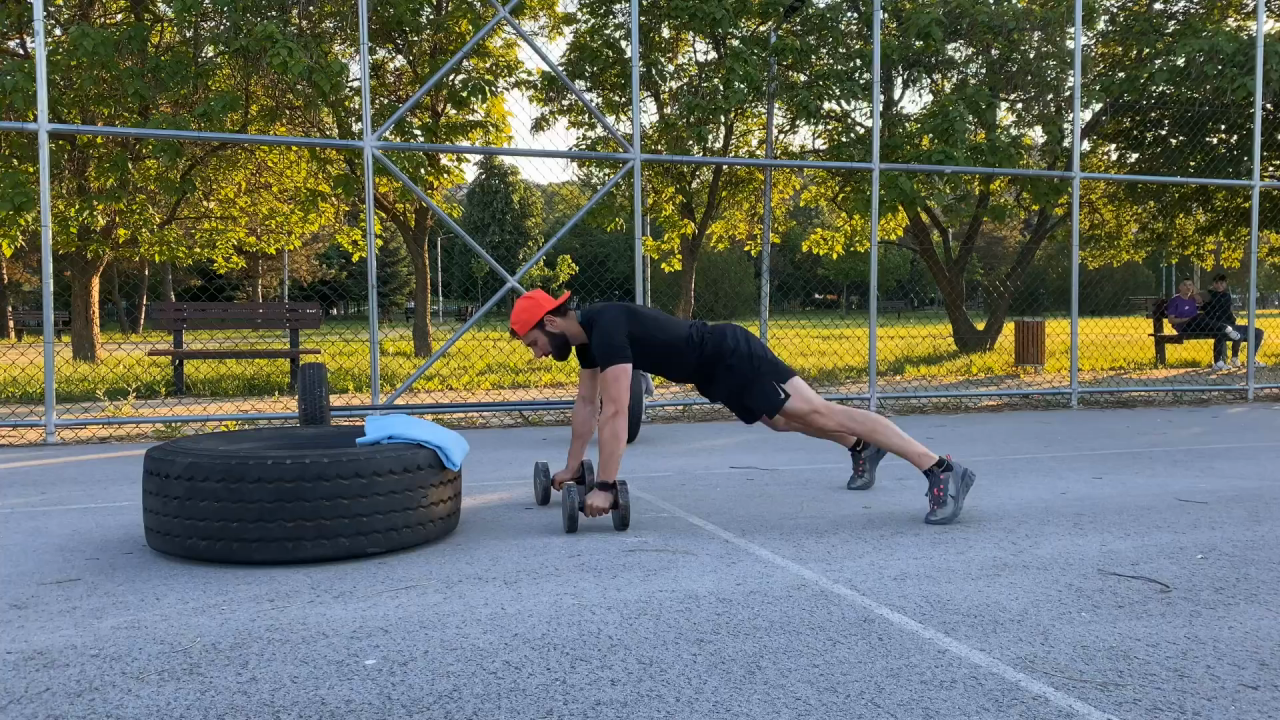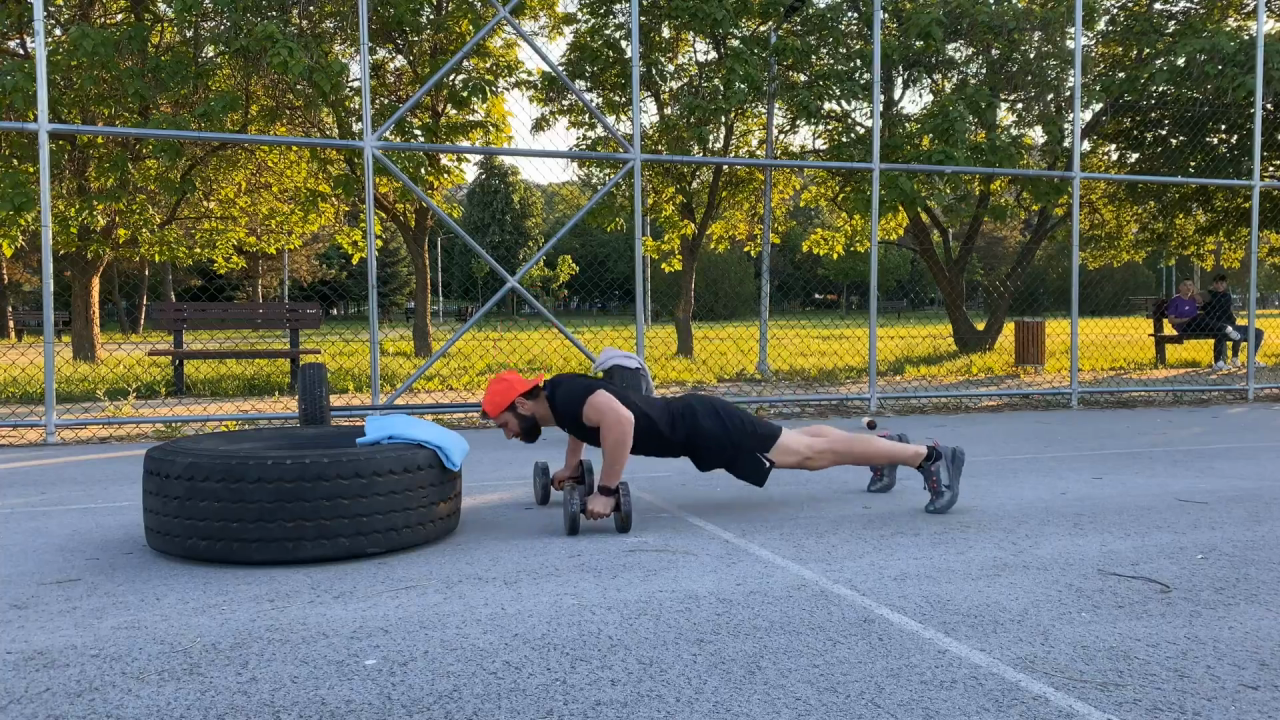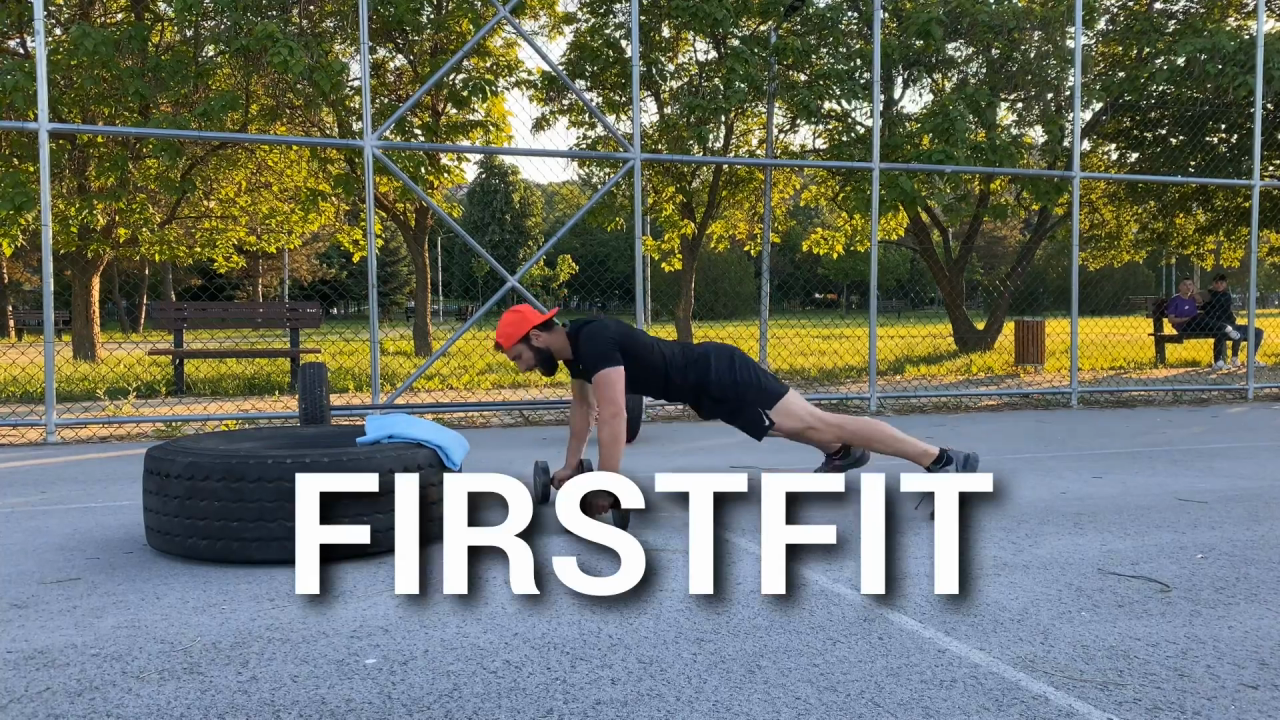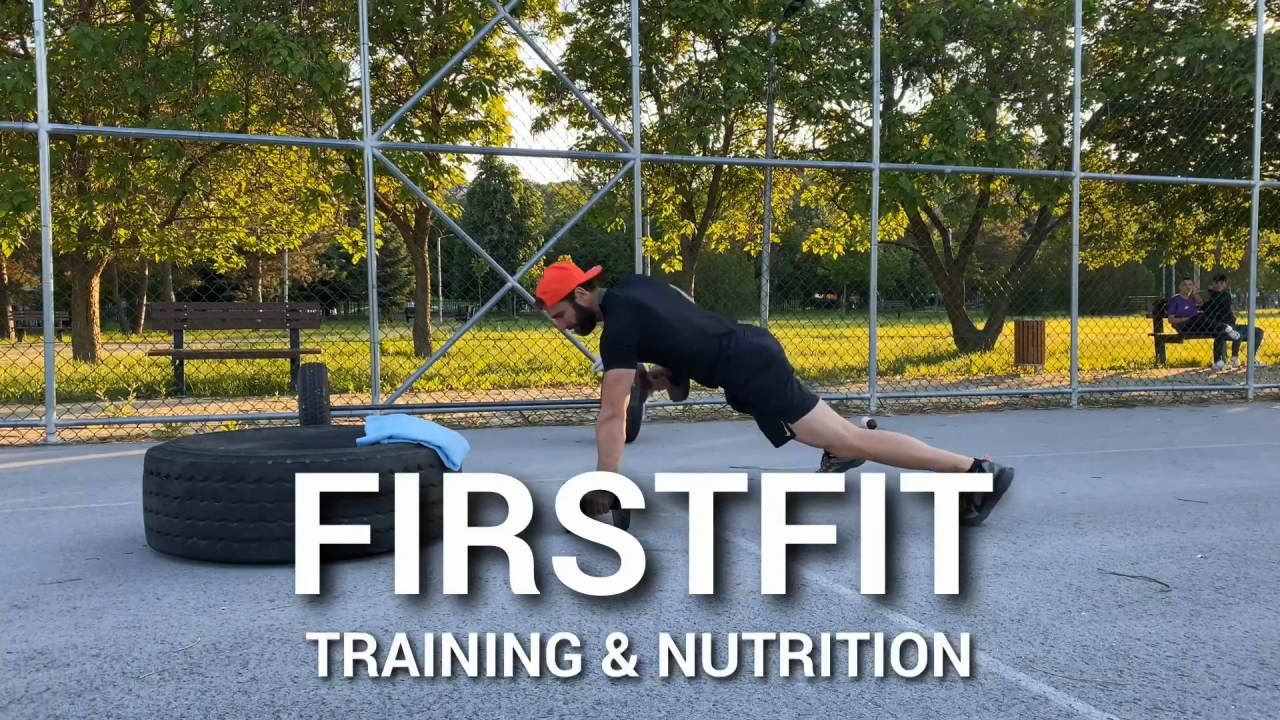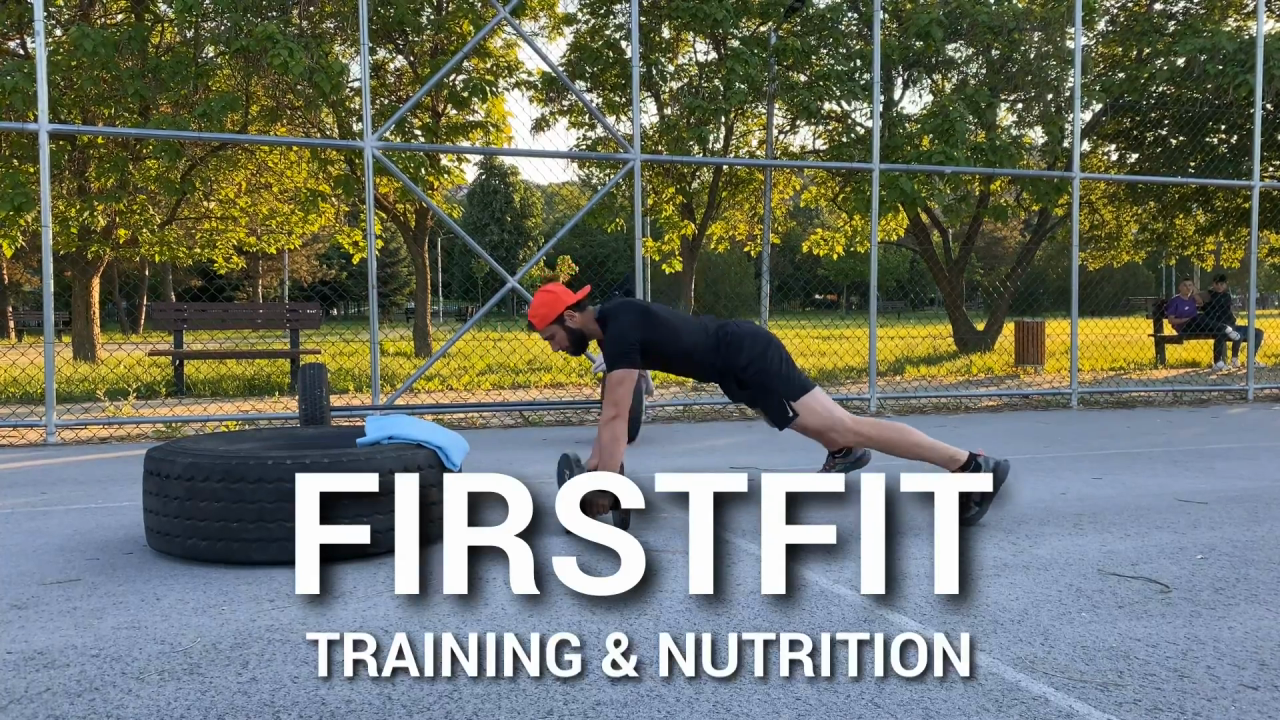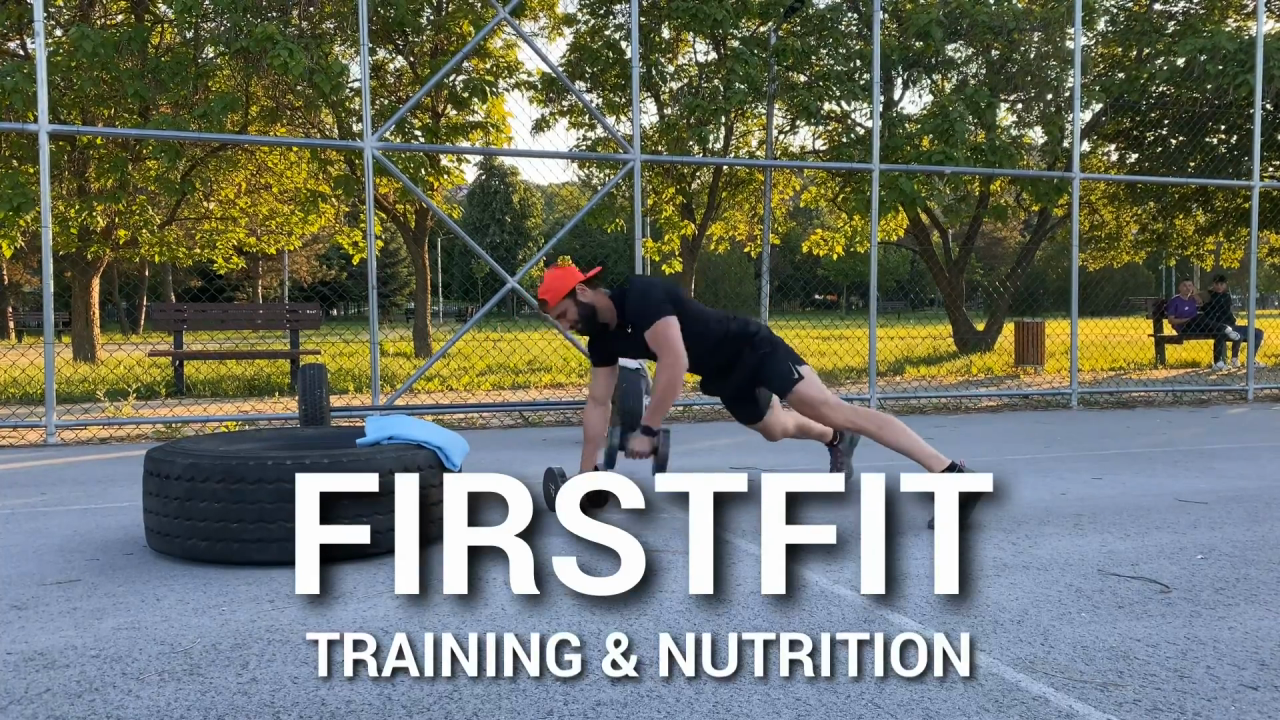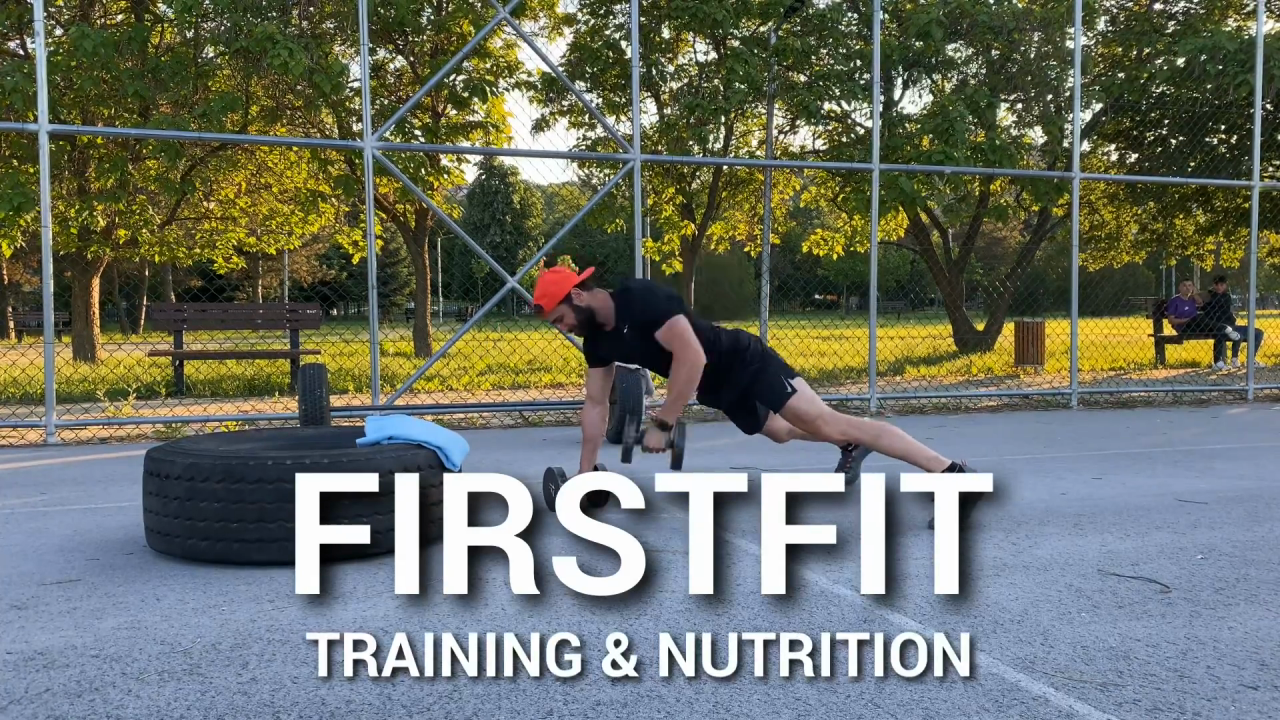
dt=0.7s
person 1, frame 1
left shoulder: (606, 328)
right shoulder: (587, 334)
left elbow: (615, 412)
right elbow: (586, 402)
left wrist: (604, 488)
right wrist: (572, 467)
left hip: (732, 356)
right hip: (716, 369)
left knee: (821, 414)
right knee: (781, 420)
left ankle: (942, 471)
right ankle: (862, 448)
person 1, frame 2
left shoulder: (565, 397)
right shoulder: (559, 393)
left elbow: (620, 423)
left wrist: (605, 491)
right wrist: (570, 465)
left hip: (703, 431)
right hip: (693, 417)
left knee: (811, 452)
right knee: (799, 438)
left ankle: (931, 457)
right ankle: (883, 444)
person 1, frame 3
left shoulder: (594, 338)
right shoulder: (576, 347)
left elbow: (613, 415)
right elbow: (583, 406)
left wrist: (610, 489)
right wrist: (570, 465)
left hip: (719, 373)
right hip: (707, 373)
left knee: (817, 425)
left ankle: (945, 460)
right ankle: (844, 450)
person 1, frame 4
left shoulder: (617, 327)
right shoulder: (631, 286)
left elbow: (612, 415)
left wrist: (605, 491)
right wrist: (667, 370)
left hip: (750, 369)
right hip: (751, 344)
left knee: (848, 437)
left ankle: (978, 472)
right ankle: (836, 453)
person 1, frame 5
left shoulder: (618, 331)
right shoulder: (610, 321)
left elbow: (616, 415)
right elbow: (613, 403)
left wrist: (608, 490)
right wrist: (593, 464)
left hip: (752, 359)
right hip: (742, 360)
left knee: (844, 424)
right knee: (776, 415)
left ankle: (973, 467)
right ankle: (844, 452)
person 1, frame 6
left shoulder: (640, 294)
right shoulder: (602, 335)
left elbow: (675, 366)
right elbow: (598, 403)
left wrist: (648, 430)
right wrist: (587, 474)
left hip: (752, 348)
right hip: (726, 373)
left knee: (830, 408)
right knee: (776, 427)
left ankle: (951, 475)
right ankle: (836, 439)
person 1, frame 7
left shoulder: (641, 298)
right shoulder: (596, 338)
left elbow: (692, 359)
right elbow: (596, 404)
left wrist: (662, 425)
right wrist: (585, 473)
left hip: (745, 362)
right hip: (723, 389)
left knee: (825, 423)
right knee: (779, 431)
left ankle: (954, 476)
right ankle: (851, 449)
